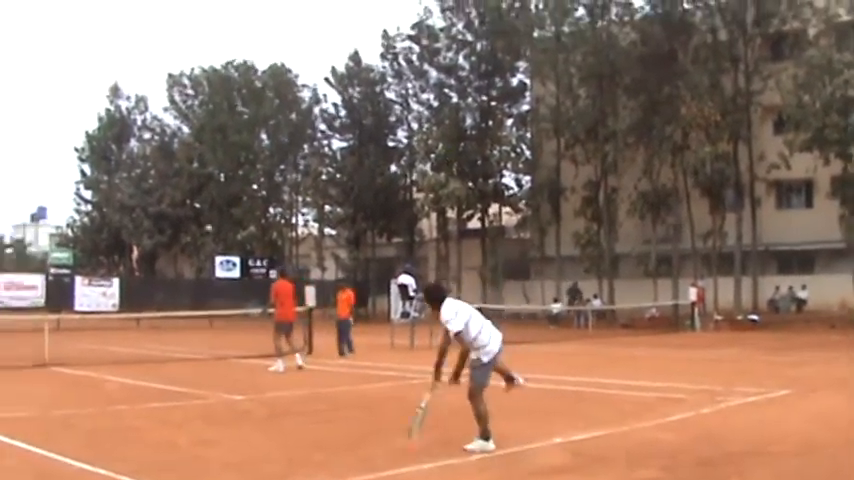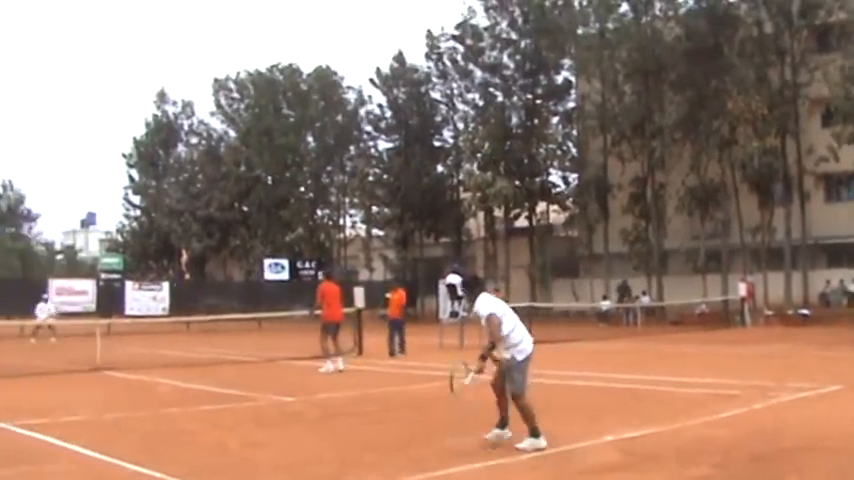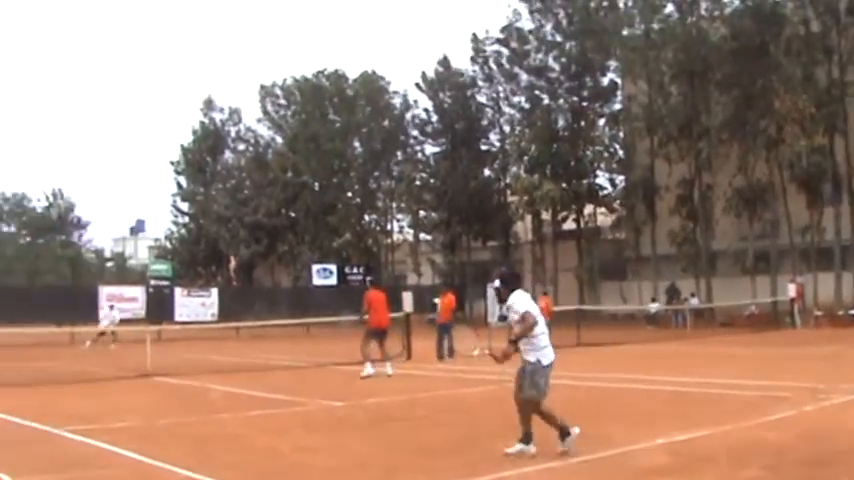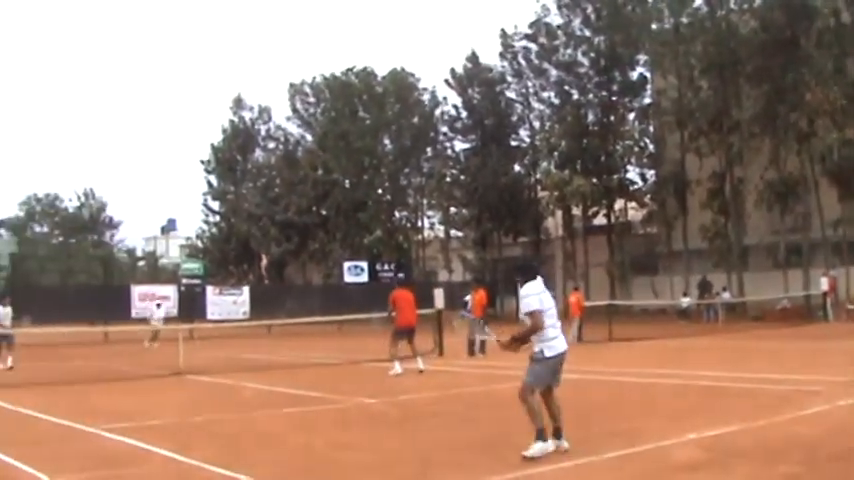
dt=0.2s
person 1, frame 1
left shoulder: (448, 316)
right shoulder: (452, 303)
left elbow: (465, 348)
right elbow: (444, 344)
left wrist: (456, 374)
right wrist: (438, 368)
left hip: (483, 352)
right hip: (494, 338)
left knee: (474, 395)
left ankle: (485, 439)
right ankle: (512, 378)
person 1, frame 2
left shoulder: (482, 305)
right shoulder: (487, 301)
left elbow: (496, 326)
right elbow: (495, 334)
left wrist: (485, 355)
right wrist: (486, 359)
left hip: (517, 351)
right hip: (516, 348)
left knee: (517, 396)
right knee: (497, 385)
left ankle: (536, 437)
right ankle: (502, 427)
person 1, frame 3
left shoulder: (517, 301)
right shoulder: (518, 300)
left elbow: (532, 322)
left wrist: (512, 342)
right wrist: (510, 349)
left hip: (538, 359)
right hip: (532, 357)
left knee: (534, 404)
right knee: (520, 398)
left ankle: (566, 432)
right ankle: (526, 442)
person 1, frame 4
left shoulder: (528, 292)
right shoulder: (540, 290)
left elbow: (537, 324)
left wrist: (514, 339)
right wrist: (519, 341)
left hip: (547, 351)
right hip: (557, 348)
left knee: (526, 393)
right knee: (547, 393)
left ankle: (542, 440)
right ankle: (558, 438)
